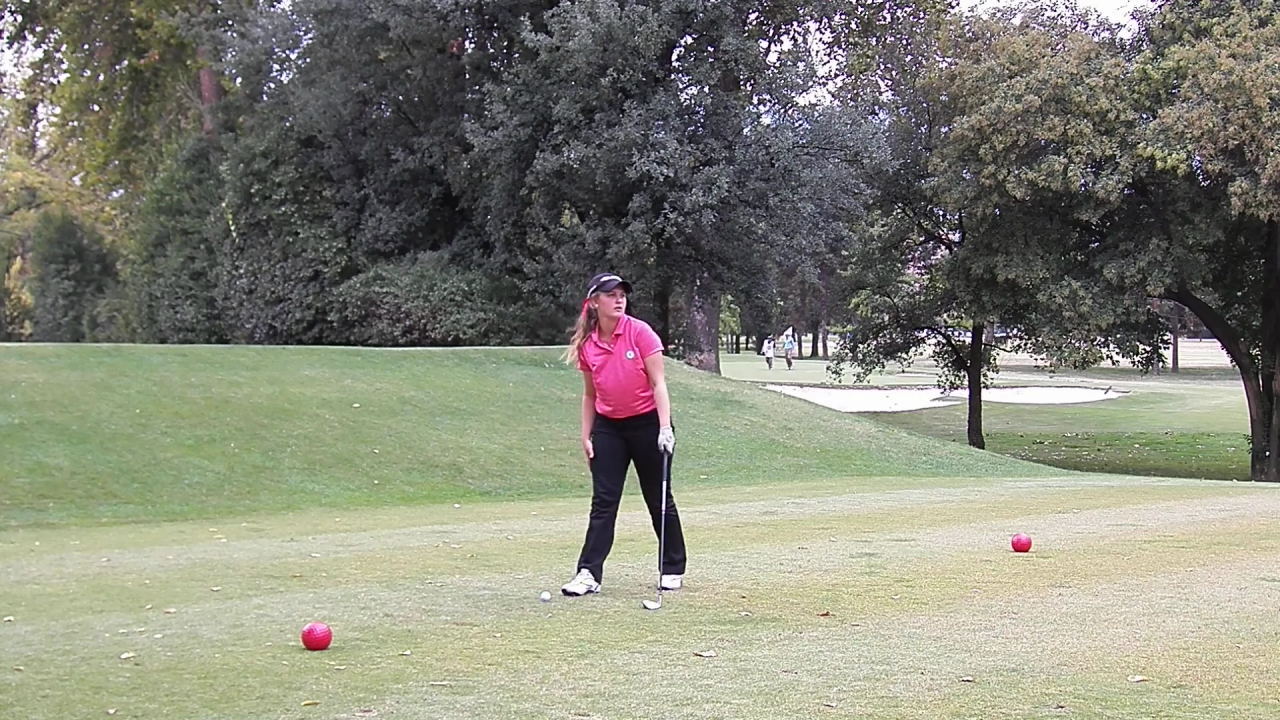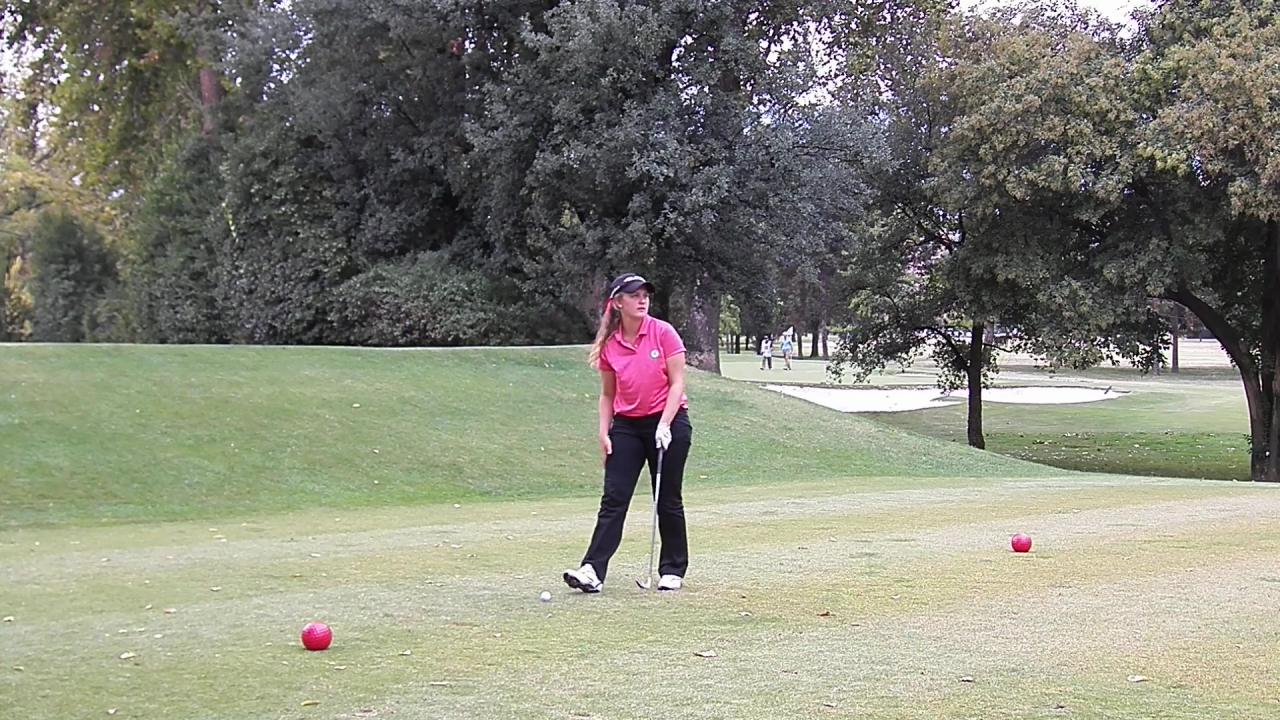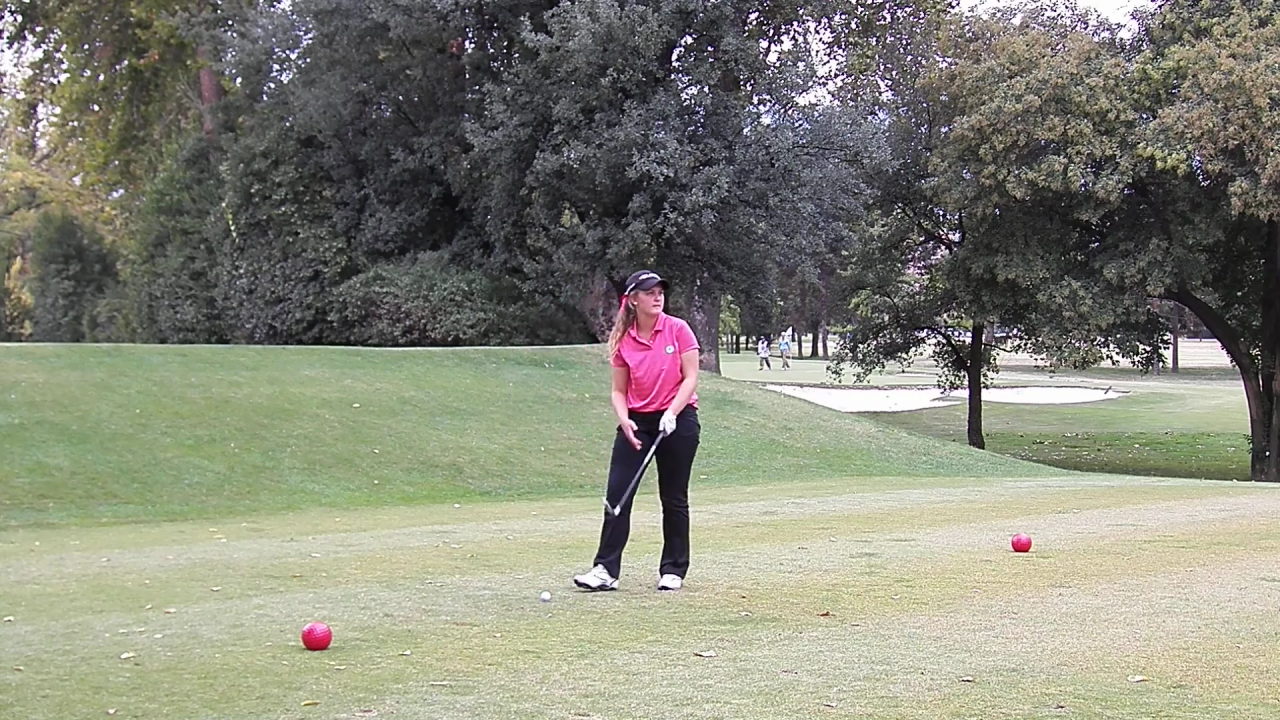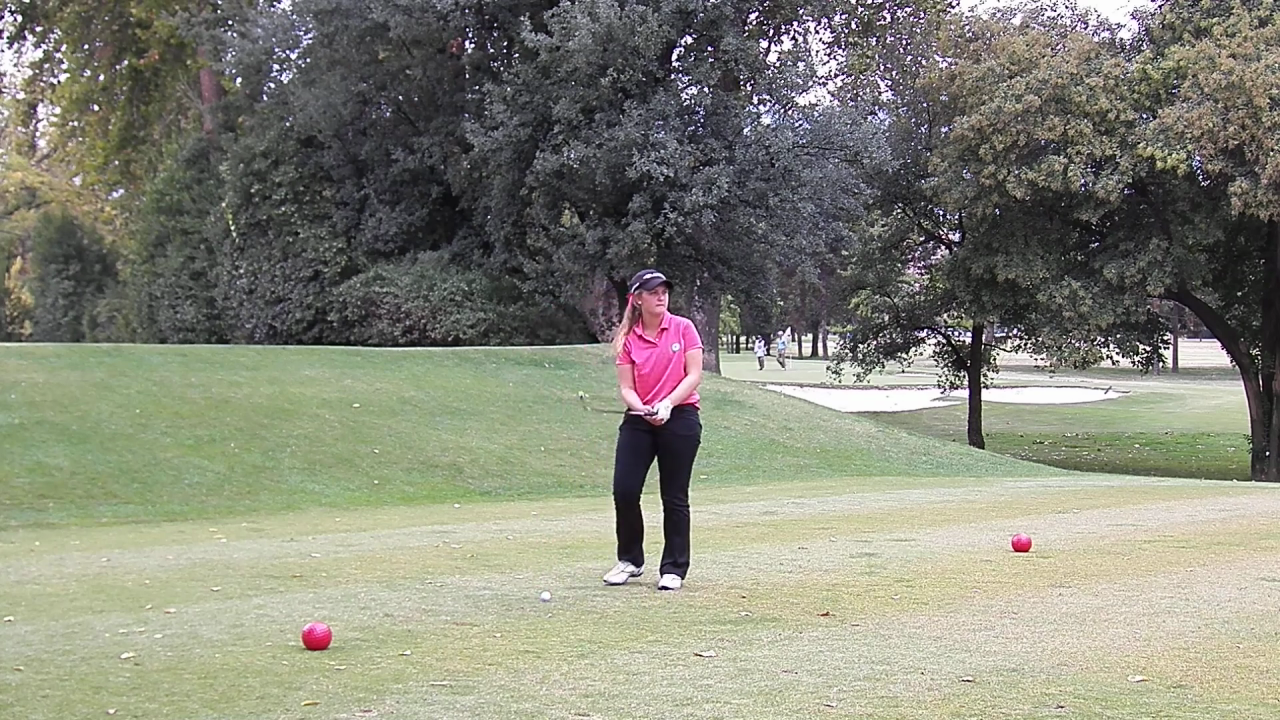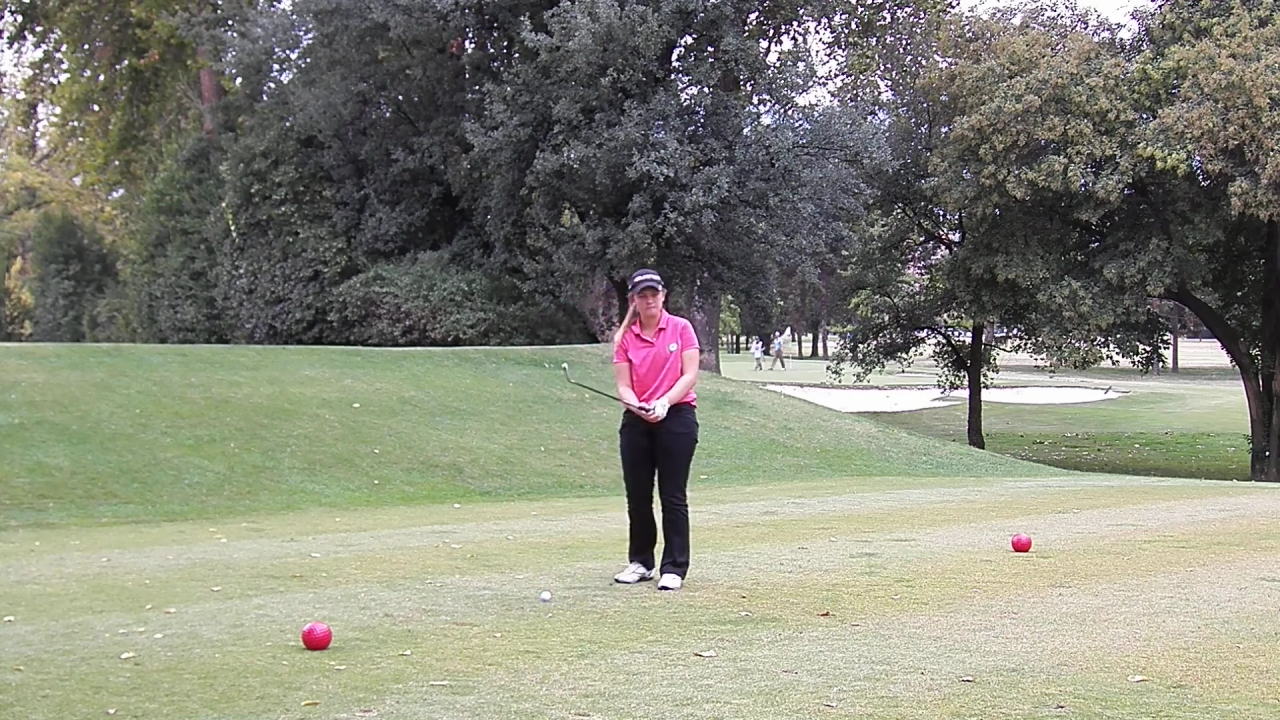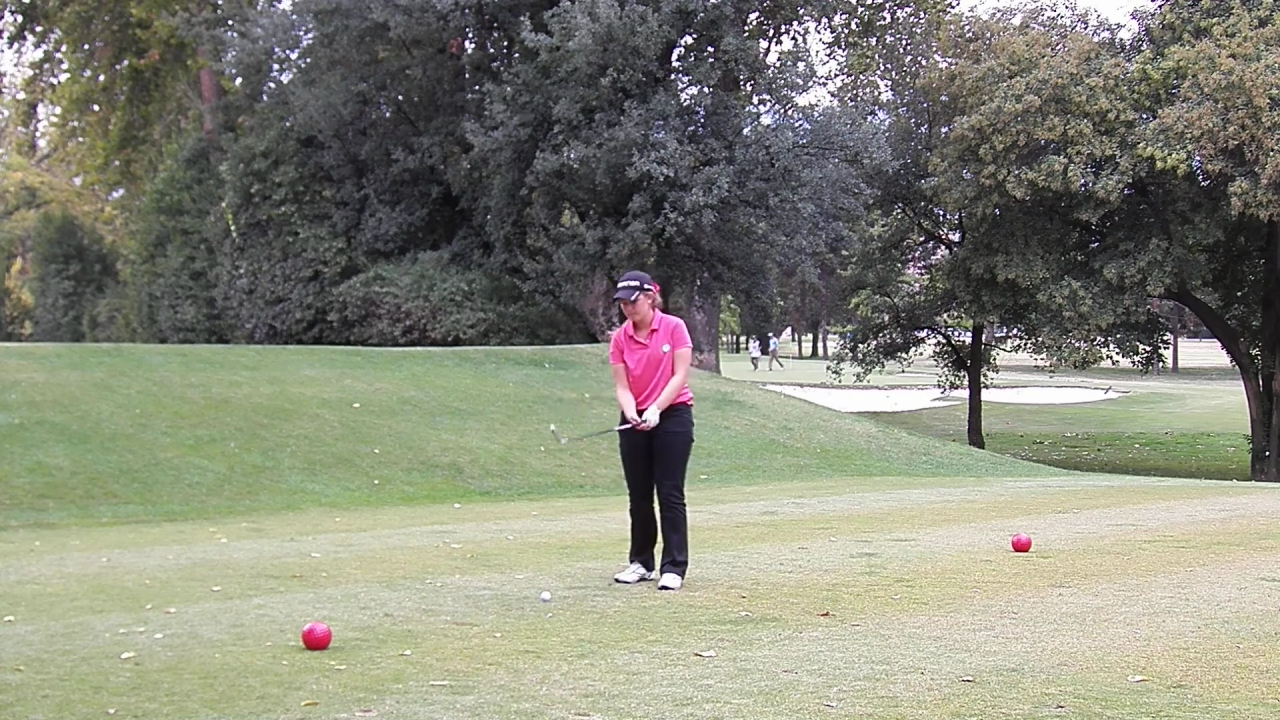
dt=0.2s
person 1, frame 1
left shoulder: (641, 333)
right shoulder: (585, 345)
left elbow: (659, 383)
right elbow: (589, 394)
left wrist: (664, 427)
right wrist: (586, 435)
left hip: (649, 425)
right hip: (608, 428)
left knee: (658, 499)
right knee: (603, 500)
left ankle: (673, 568)
right ankle: (588, 574)
person 1, frame 2
left shoulder: (663, 332)
right shoulder: (607, 344)
left elbow: (678, 383)
right elbow: (607, 394)
left wrist: (664, 425)
right wrist: (603, 432)
left hip: (667, 425)
right hip: (626, 426)
left knee: (668, 500)
right knee: (613, 498)
left ankle: (673, 569)
right ankle: (592, 571)
person 1, frame 3
left shoulder: (678, 329)
right shoulder: (621, 340)
left elbow: (691, 377)
right elbow: (618, 390)
left wrist: (672, 414)
right wrist: (625, 423)
left hip: (677, 421)
right hip: (636, 423)
left knee: (673, 498)
right knee: (617, 492)
left ankle: (673, 569)
right ankle: (605, 569)
person 1, frame 4
left shoulder: (683, 328)
right shoulder: (626, 338)
left elbow: (694, 375)
right elbow: (626, 387)
left wrist: (667, 403)
right wrist: (641, 408)
left hip: (680, 419)
right hip: (638, 421)
left knee: (674, 497)
right knee: (624, 491)
left ankle: (674, 568)
right ankle: (630, 560)
person 1, frame 5
left shoulder: (681, 328)
right shoulder: (624, 337)
left elbow: (690, 375)
right elbow: (624, 386)
left wrist: (664, 402)
right wrist: (638, 407)
left hip: (676, 418)
right hip: (637, 421)
left knee: (672, 495)
right knee: (637, 496)
left ankle: (673, 567)
right ankle: (641, 561)
person 1, frame 6
left shoulder: (674, 327)
right shoulder: (619, 339)
left elbow: (680, 376)
right elbow: (622, 387)
left wrist: (654, 411)
right wrist: (633, 417)
left hip: (672, 417)
right hip: (635, 421)
left knee: (670, 494)
right knee: (639, 495)
left ankle: (673, 567)
right ankle: (641, 562)
